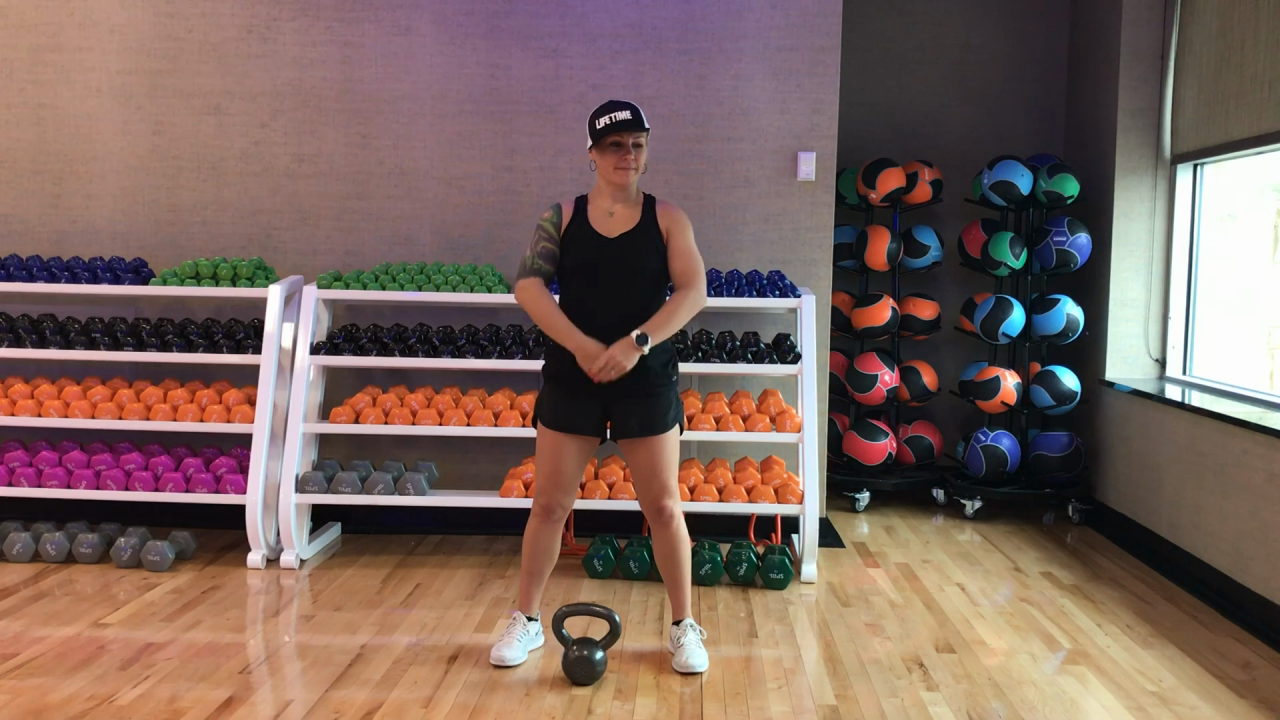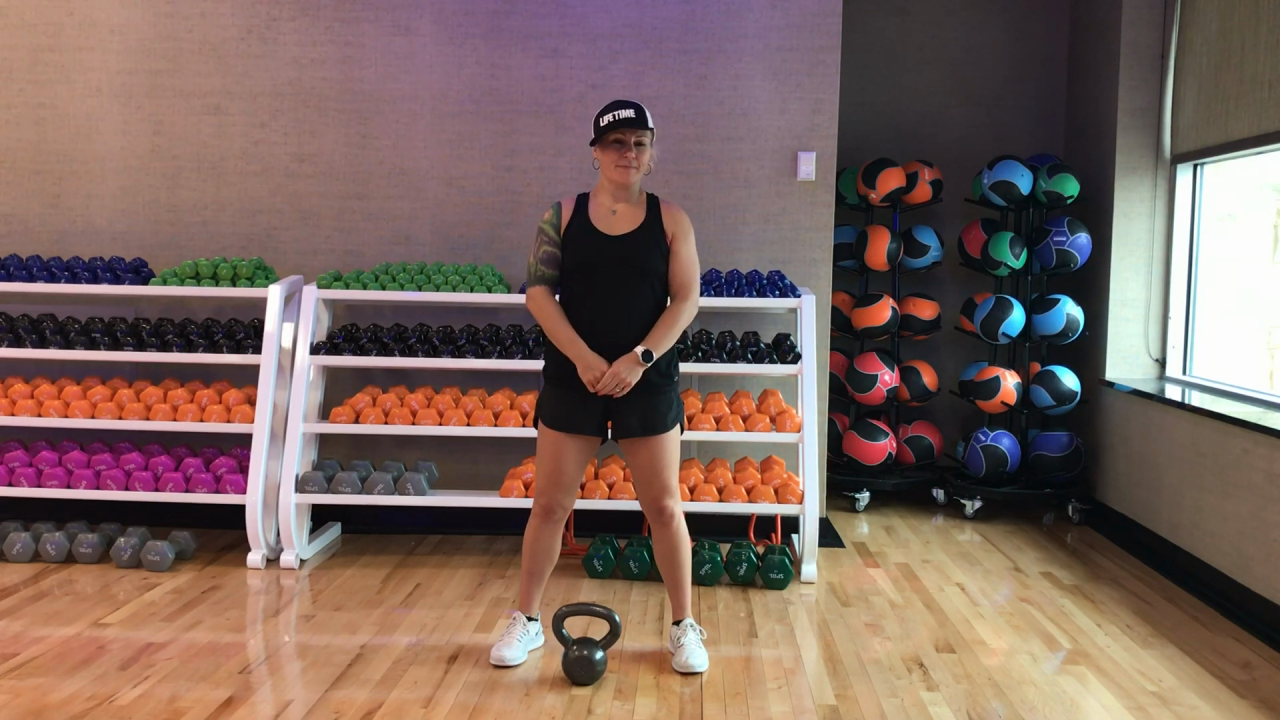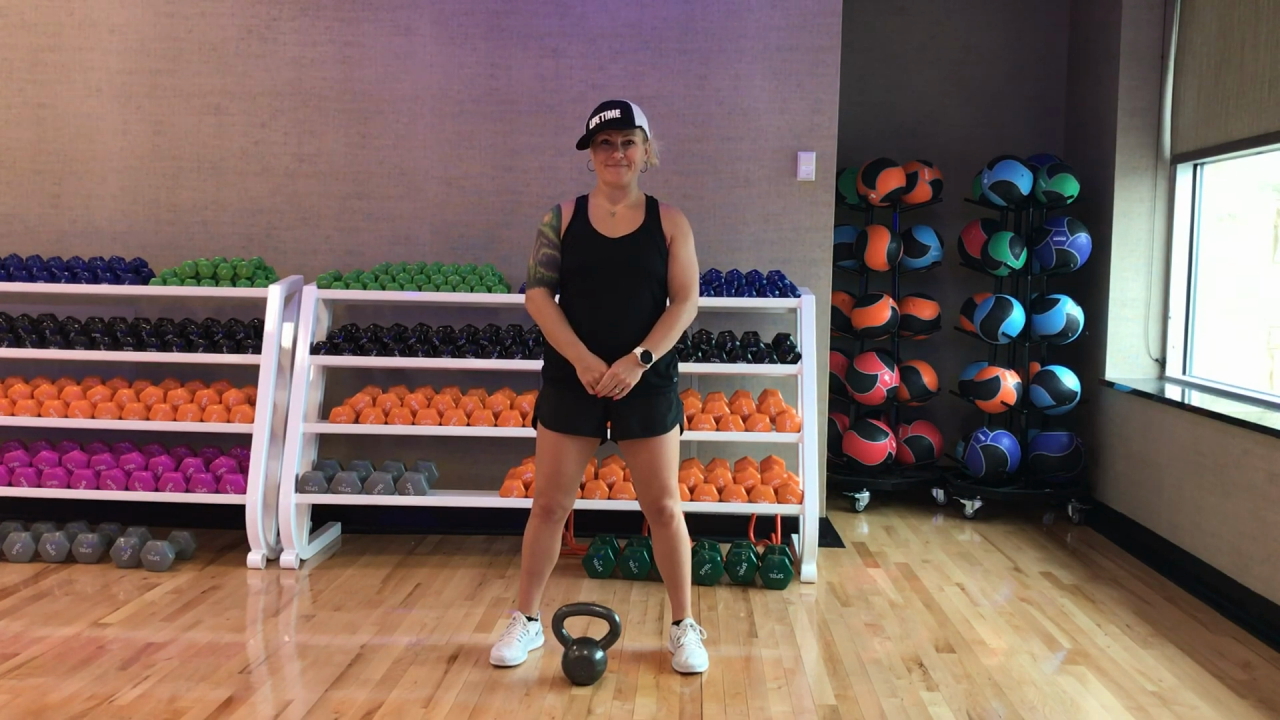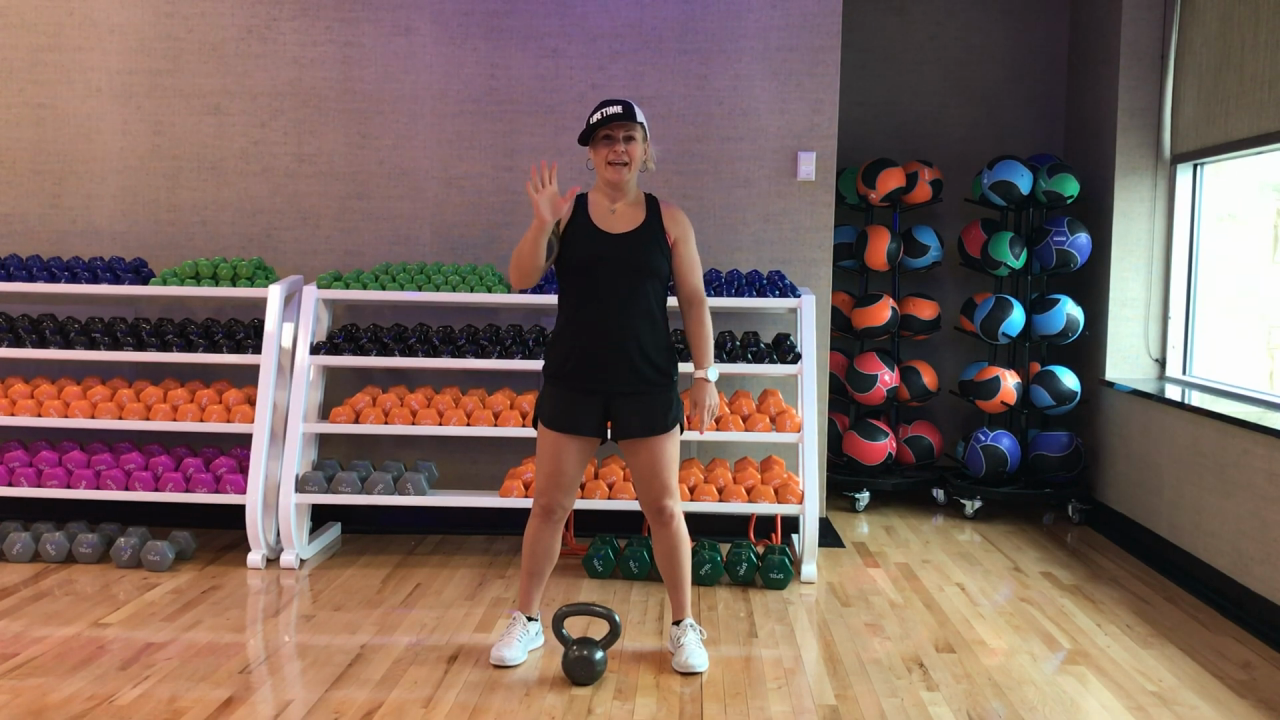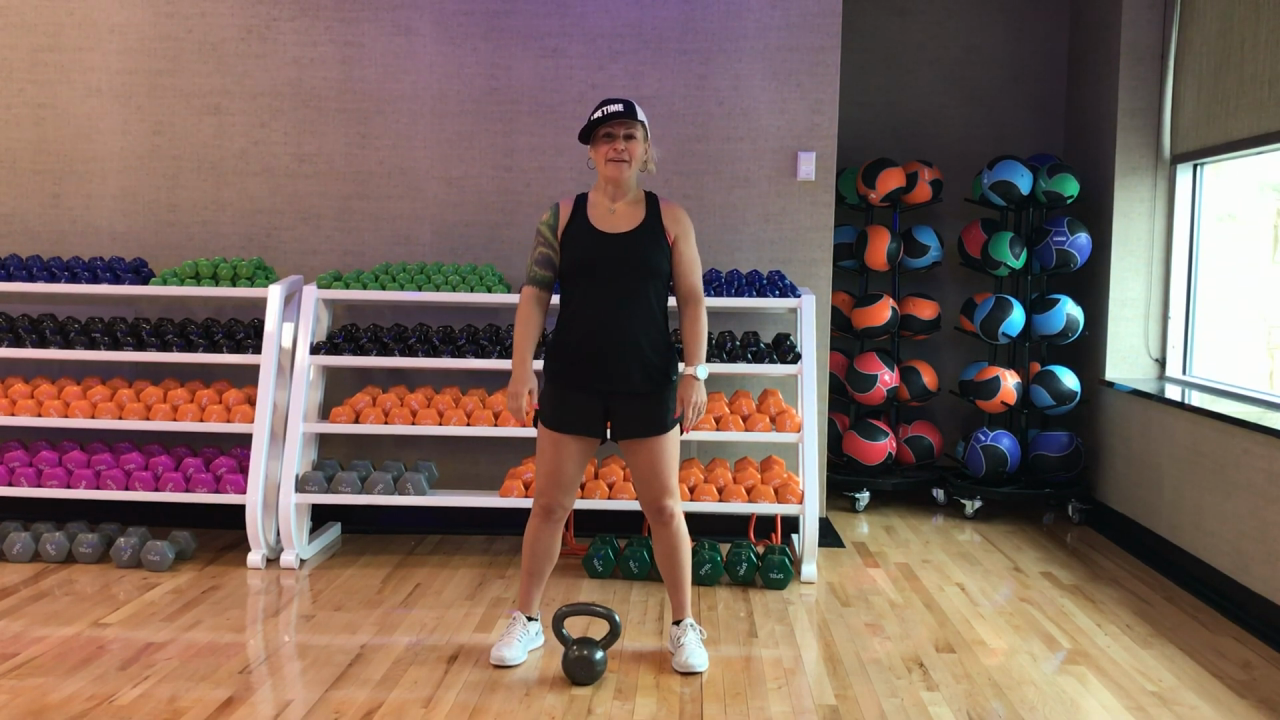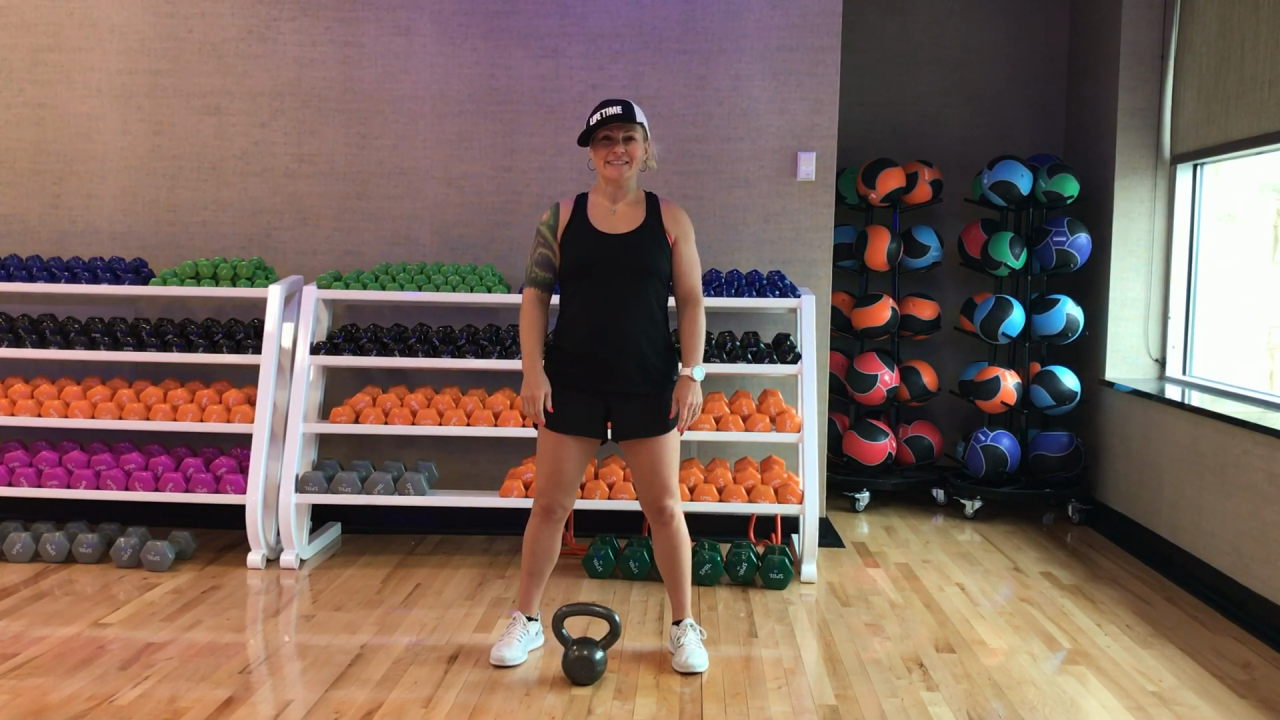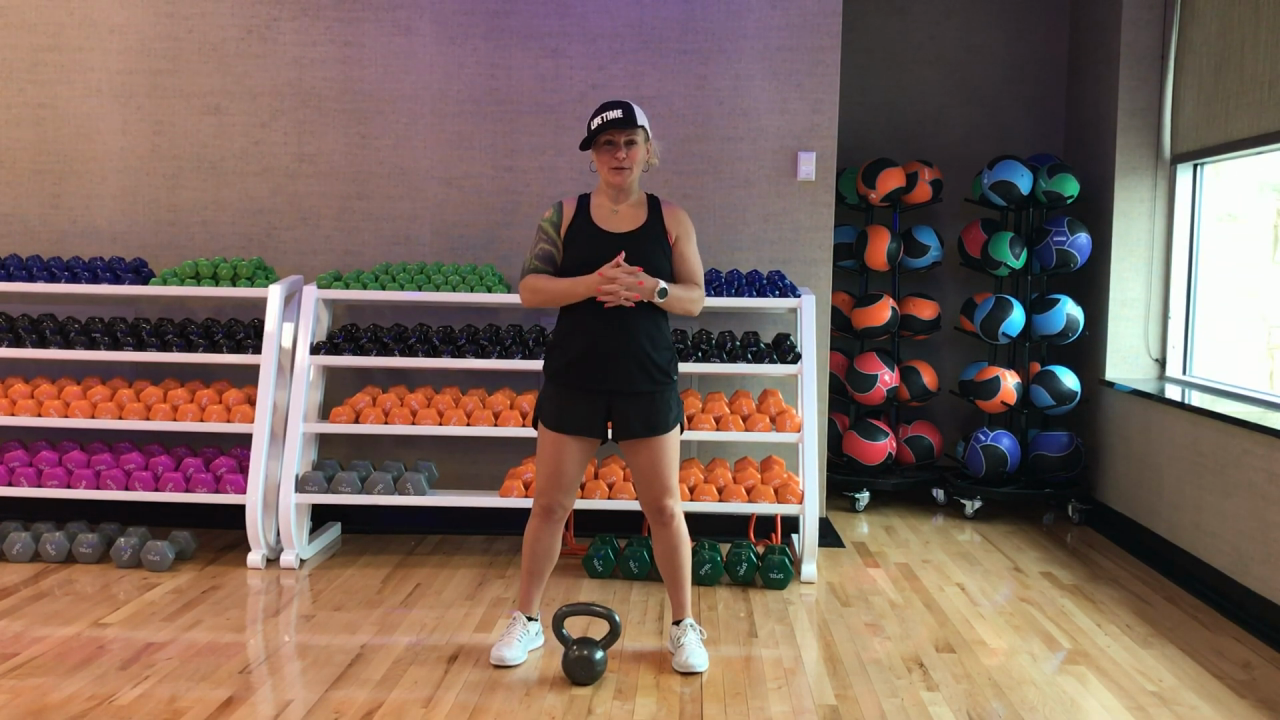
dt=0.7s
person 1, frame 1
left shoulder: (667, 217)
right shoulder: (561, 215)
left elbow: (692, 291)
right elbow: (528, 285)
left wrist: (637, 342)
right wrist: (577, 343)
left hip: (647, 380)
right hip: (570, 379)
left knee: (663, 506)
right knee: (548, 503)
left ankle: (684, 626)
right ankle: (526, 620)
person 1, frame 2
left shoulder: (670, 219)
right shoulder: (563, 214)
left elbow: (686, 299)
right elbow: (538, 291)
left wrist: (639, 359)
right wrist: (583, 357)
left hip: (648, 380)
right hip: (571, 379)
left knee: (664, 506)
right knee: (549, 504)
left ankle: (684, 626)
right ankle: (526, 620)
person 1, frame 3
left shoulder: (669, 221)
right shoulder: (562, 217)
left elbow: (685, 301)
right elbow: (537, 293)
left wrist: (638, 359)
right wrist: (581, 359)
left hip: (647, 383)
right hip: (570, 381)
left knee: (664, 507)
right knee: (548, 504)
left ankle: (684, 626)
right ankle: (526, 620)
person 1, frame 4
left shoulder: (669, 219)
right shoulder: (566, 210)
left elbow: (693, 301)
right elbow: (520, 280)
left wrist: (705, 375)
right wrist: (542, 222)
left hip: (648, 384)
right hip: (571, 381)
left knee: (663, 506)
right knee: (549, 504)
left ankle: (683, 626)
right ankle: (526, 620)
person 1, frame 5
left shoulder: (669, 217)
right shoulder: (562, 215)
left elbow: (691, 300)
right elbow: (534, 293)
left wrist: (695, 372)
right wrist: (521, 368)
left hip: (648, 384)
right hip: (571, 383)
left knee: (664, 506)
right knee: (549, 504)
left ankle: (684, 626)
right ankle: (526, 620)
person 1, frame 6
left shoulder: (670, 218)
right shoulder: (561, 216)
left elbow: (690, 301)
right elbow: (534, 295)
left wrist: (691, 373)
right wrist: (533, 371)
left hip: (648, 384)
right hip: (571, 383)
left knee: (664, 507)
right knee: (549, 504)
left ankle: (684, 626)
right ankle: (526, 620)
person 1, frame 7
left shoulder: (671, 218)
right shoulder: (564, 214)
left elbow: (695, 298)
right elbow: (529, 288)
left wrist: (654, 288)
right wrist: (591, 285)
left hip: (648, 381)
right hip: (572, 381)
left knee: (664, 506)
right knee: (549, 504)
left ankle: (684, 626)
right ankle: (526, 620)
